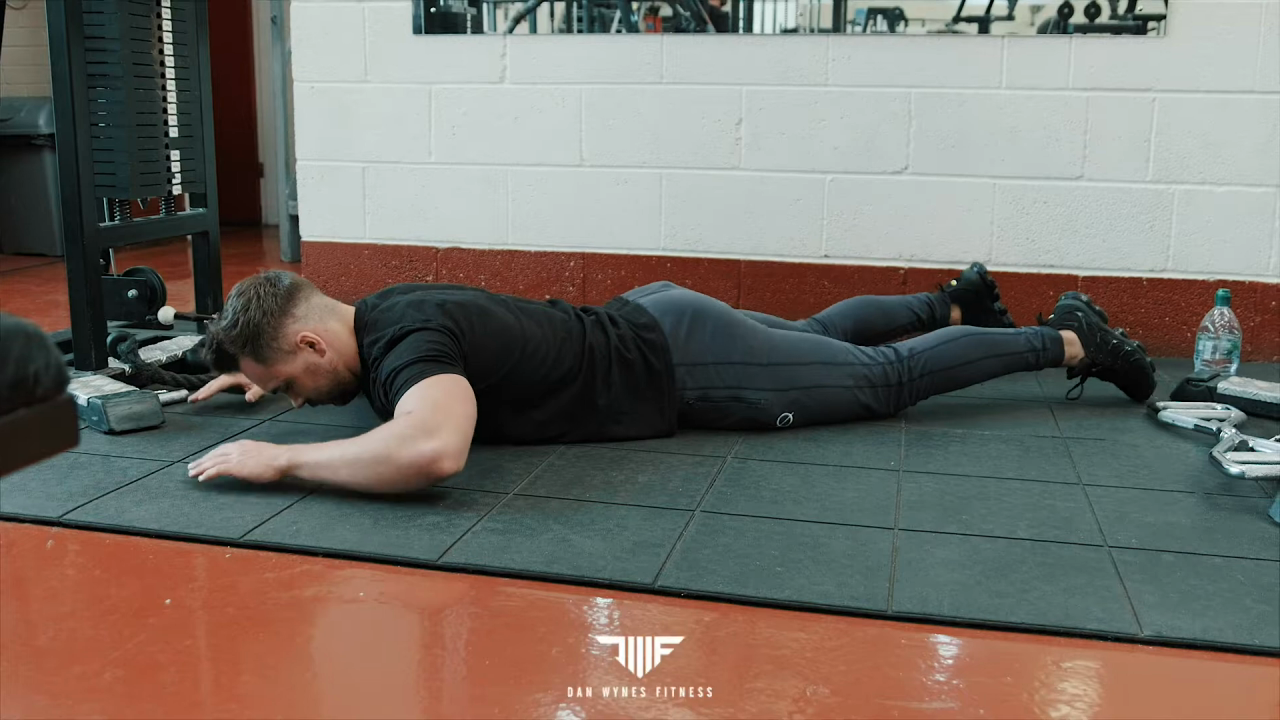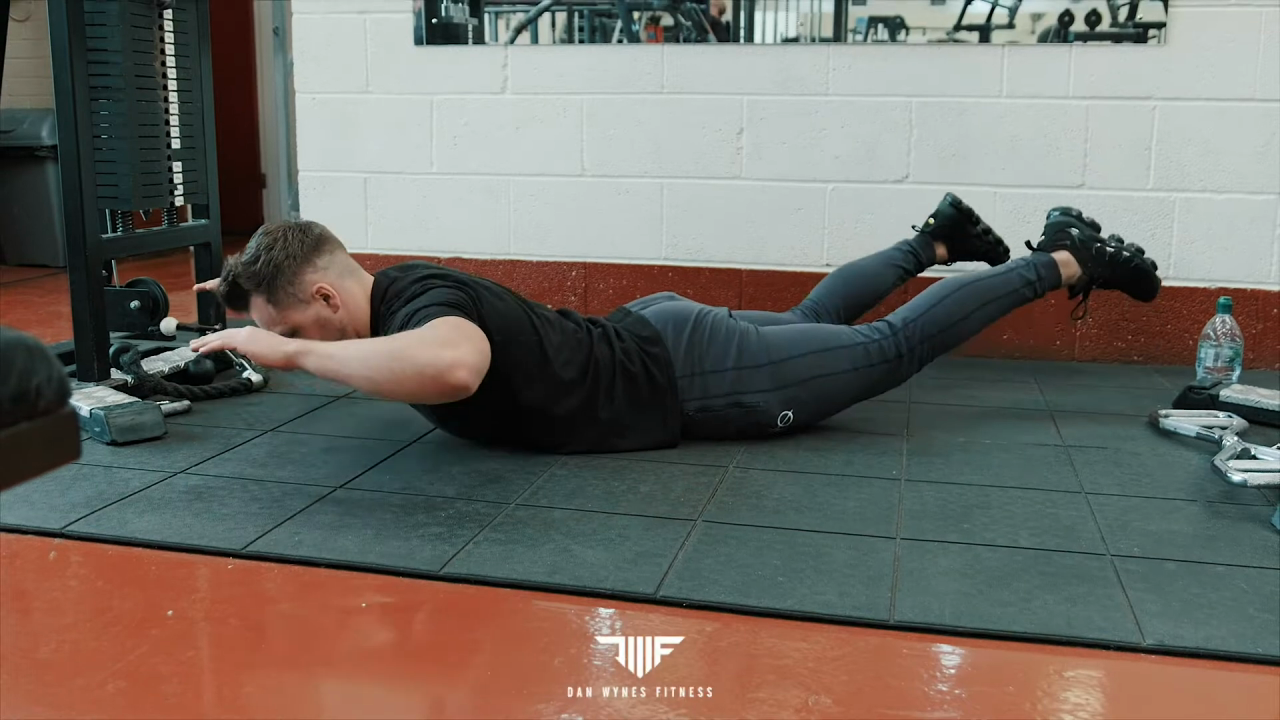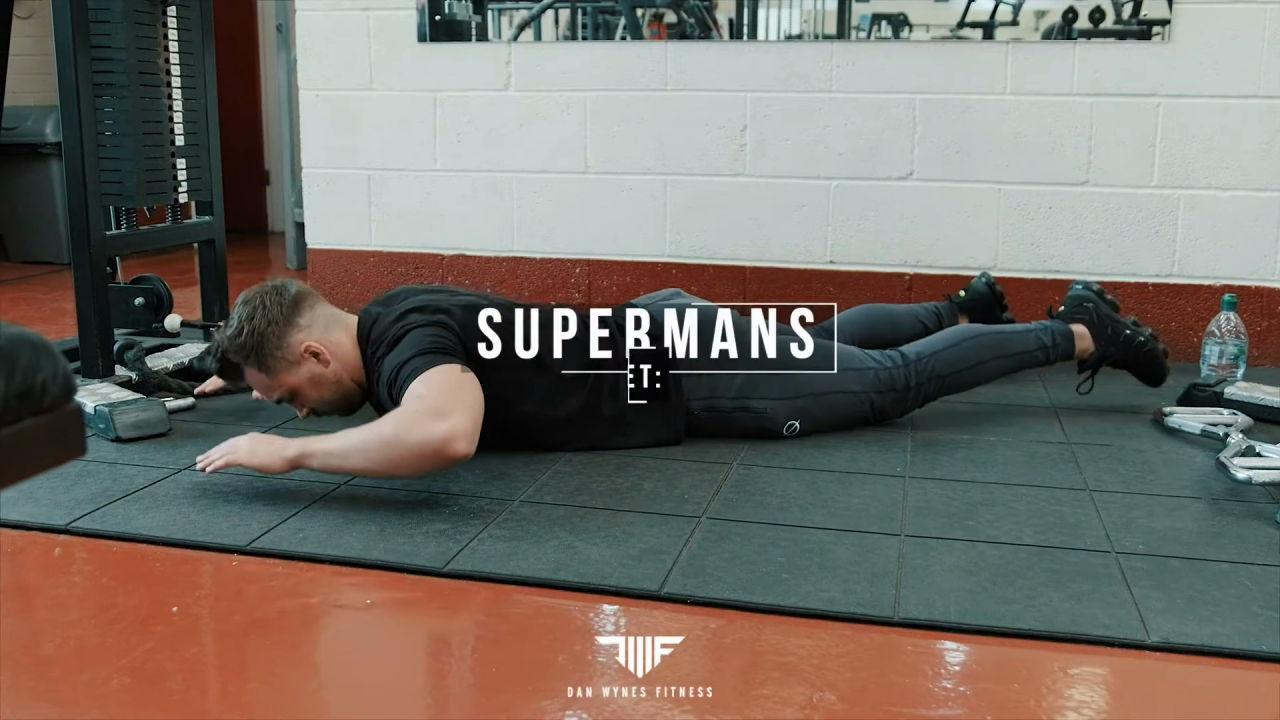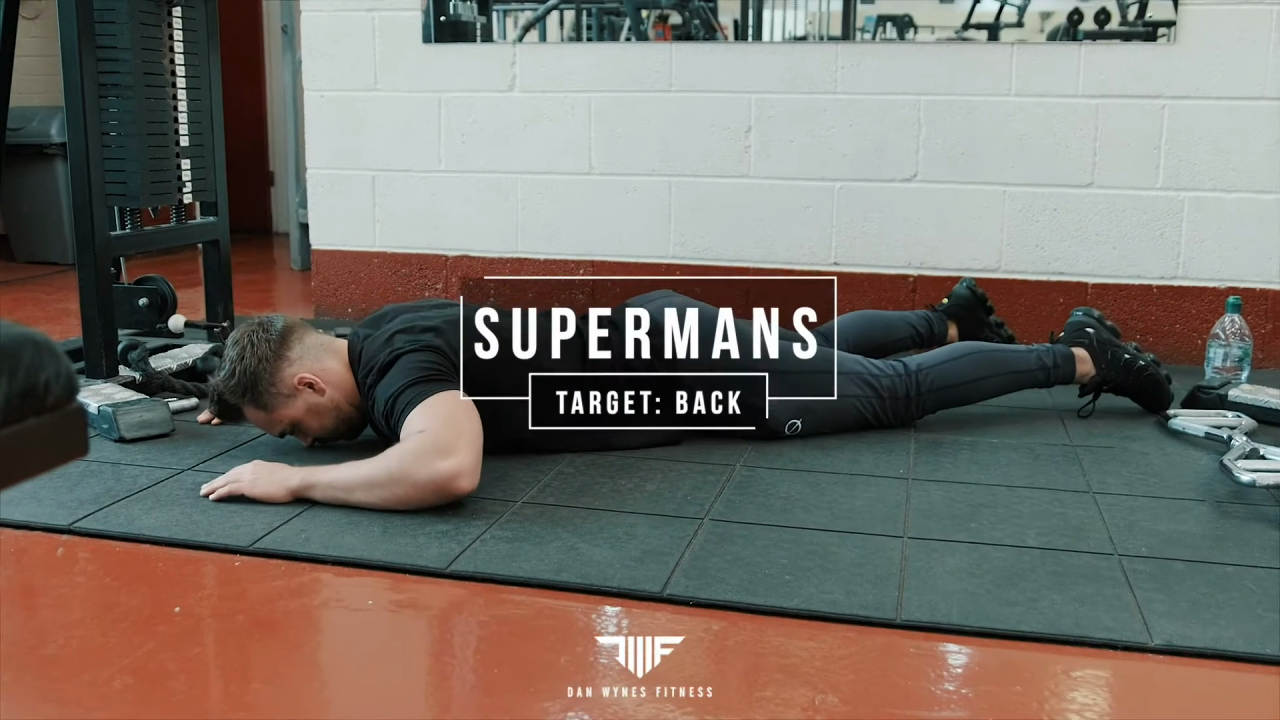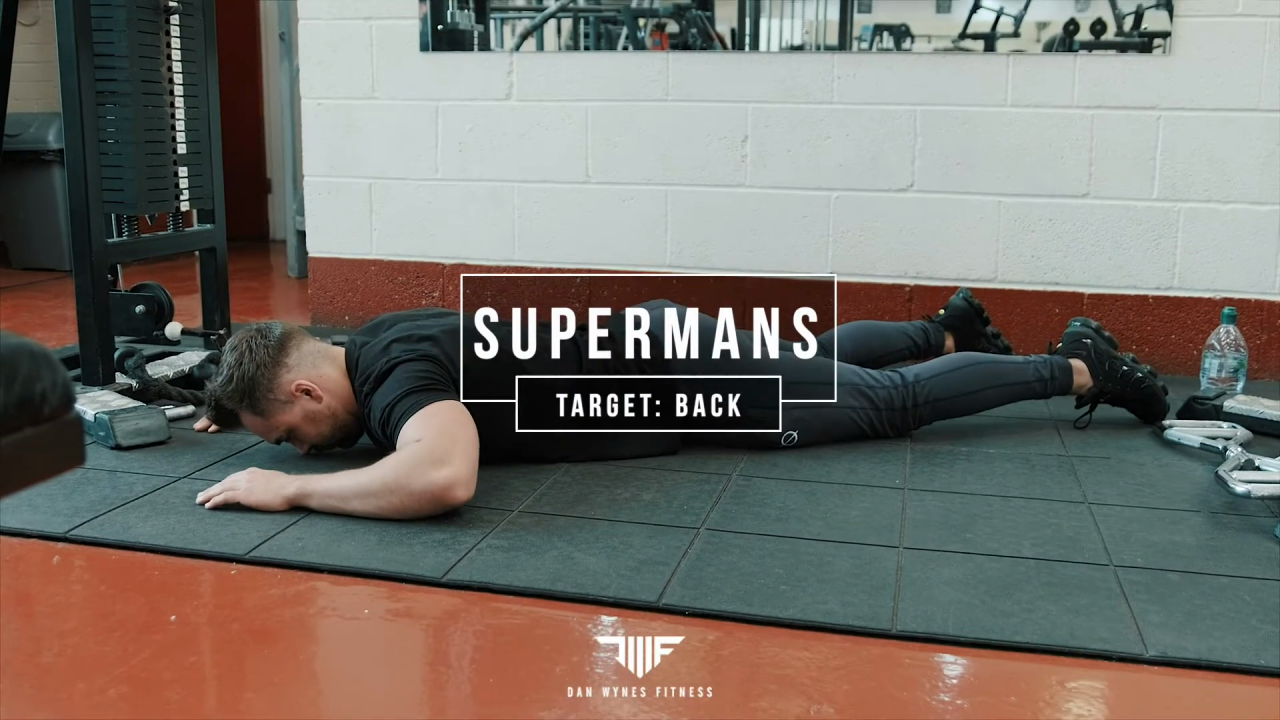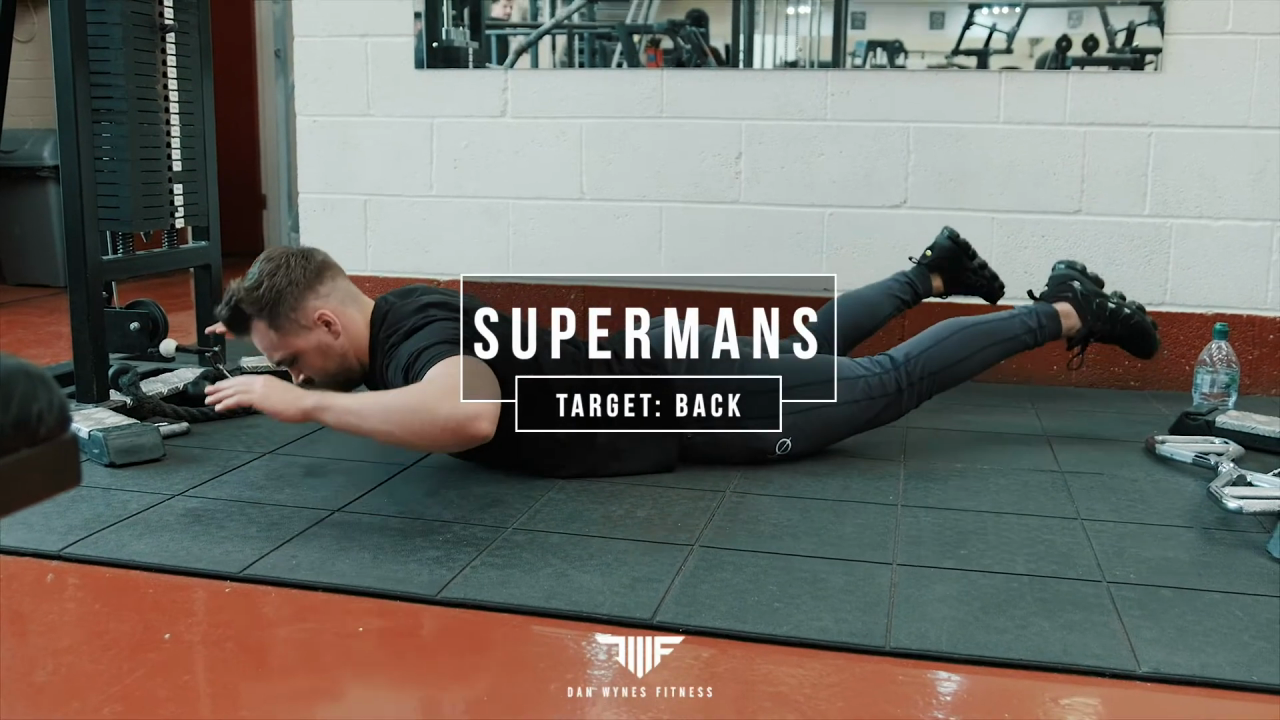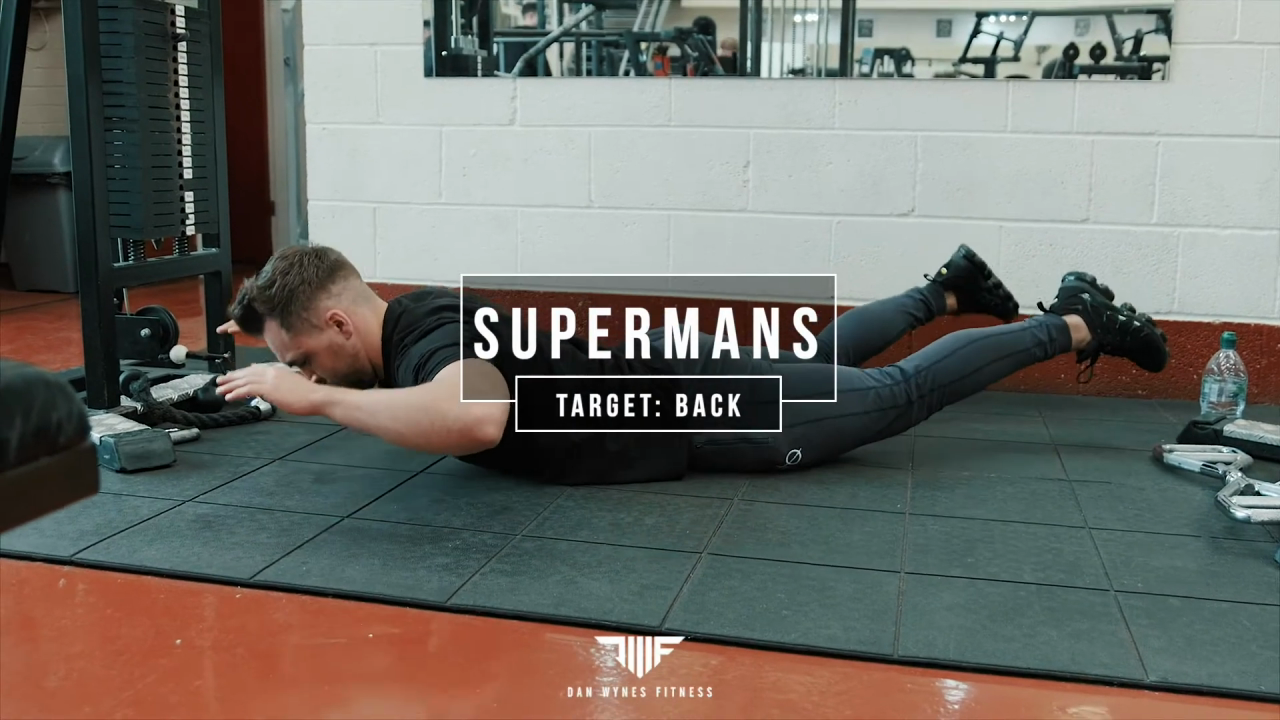
dt=0.5s
person 1, frame 1
left shoulder: (405, 342)
right shoulder: (375, 314)
left elbow: (432, 450)
left wrist: (279, 458)
right wrist: (251, 367)
left hip: (679, 366)
right hip: (648, 323)
left knee: (884, 379)
right knee: (818, 335)
left ankle: (1072, 341)
right ankle: (953, 302)
person 1, frame 2
left shoulder: (419, 301)
right shoulder: (392, 291)
left elbow: (455, 369)
left wrist: (289, 352)
right wrist: (259, 297)
left hip: (684, 380)
right hip: (648, 339)
left knee: (886, 352)
right knee: (811, 325)
left ankle: (1064, 261)
right ankle: (936, 236)
person 1, frame 3
left shoulder: (407, 344)
right shoulder: (381, 323)
left elbow: (446, 434)
left wrist: (290, 449)
right wrist: (252, 363)
left hip: (684, 373)
right hip: (655, 332)
left knee: (890, 382)
right knee: (817, 347)
left ankle: (1080, 333)
right ankle: (964, 310)
person 1, frame 4
left shoulder: (399, 365)
right shoulder: (375, 338)
left elbow: (449, 469)
left wrist: (294, 479)
right wrist: (246, 400)
left hip: (684, 368)
right hip: (652, 333)
left knee: (890, 391)
right knee: (817, 348)
left ankle: (1085, 357)
right ankle: (948, 320)
person 1, frame 5
left shoulder: (397, 380)
right shoulder: (368, 345)
left elbow: (441, 479)
left wrist: (289, 490)
right wrist: (244, 399)
left hip: (681, 384)
right hip: (648, 341)
left knee: (888, 403)
right knee: (814, 358)
left ankle: (1080, 368)
right ankle: (946, 333)
person 1, frame 6
left shoulder: (420, 338)
right shoulder: (394, 314)
left elbow: (471, 416)
left wrist: (299, 400)
right wrist: (269, 330)
right hip: (648, 364)
left knee: (890, 383)
right knee: (809, 343)
left ankle: (1067, 311)
right ankle: (934, 271)
person 1, frame 7
left shoulder: (431, 338)
right shoulder: (404, 317)
left elbow: (477, 421)
left wrist: (311, 396)
right wrist: (281, 331)
right hip: (658, 369)
left knee: (896, 395)
right knee: (817, 359)
left ankle: (1074, 324)
right ankle: (946, 287)
